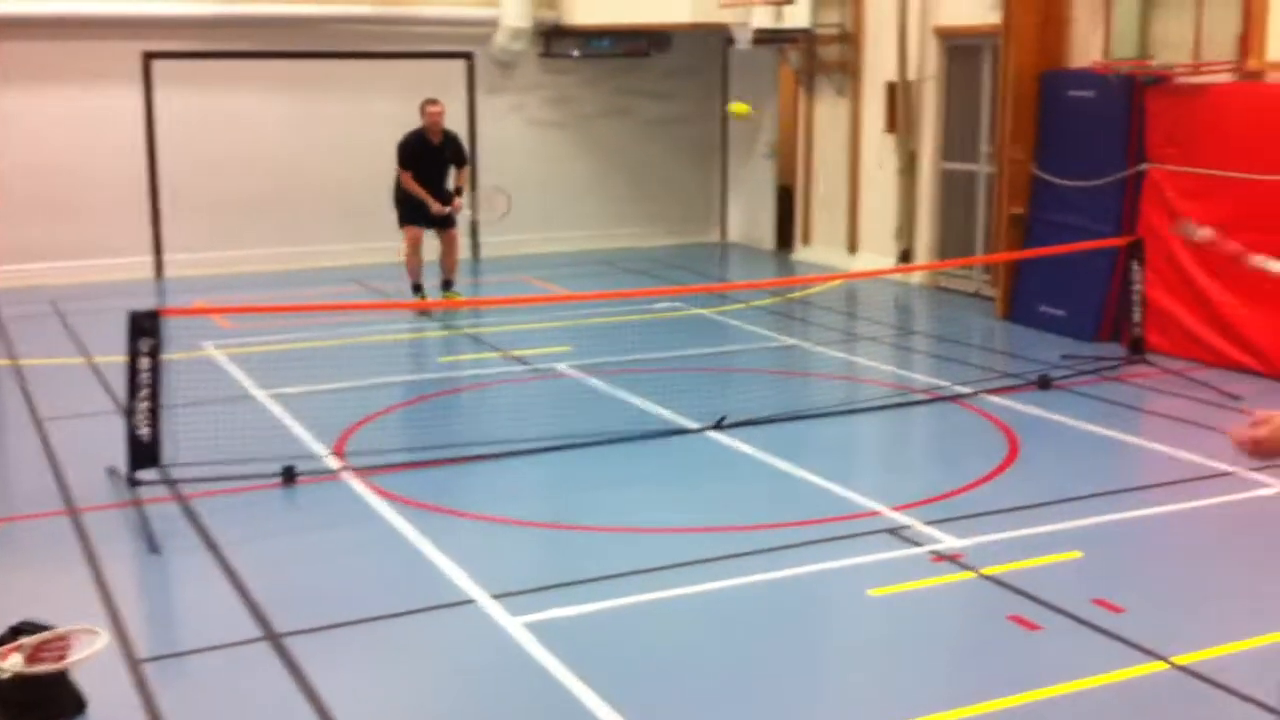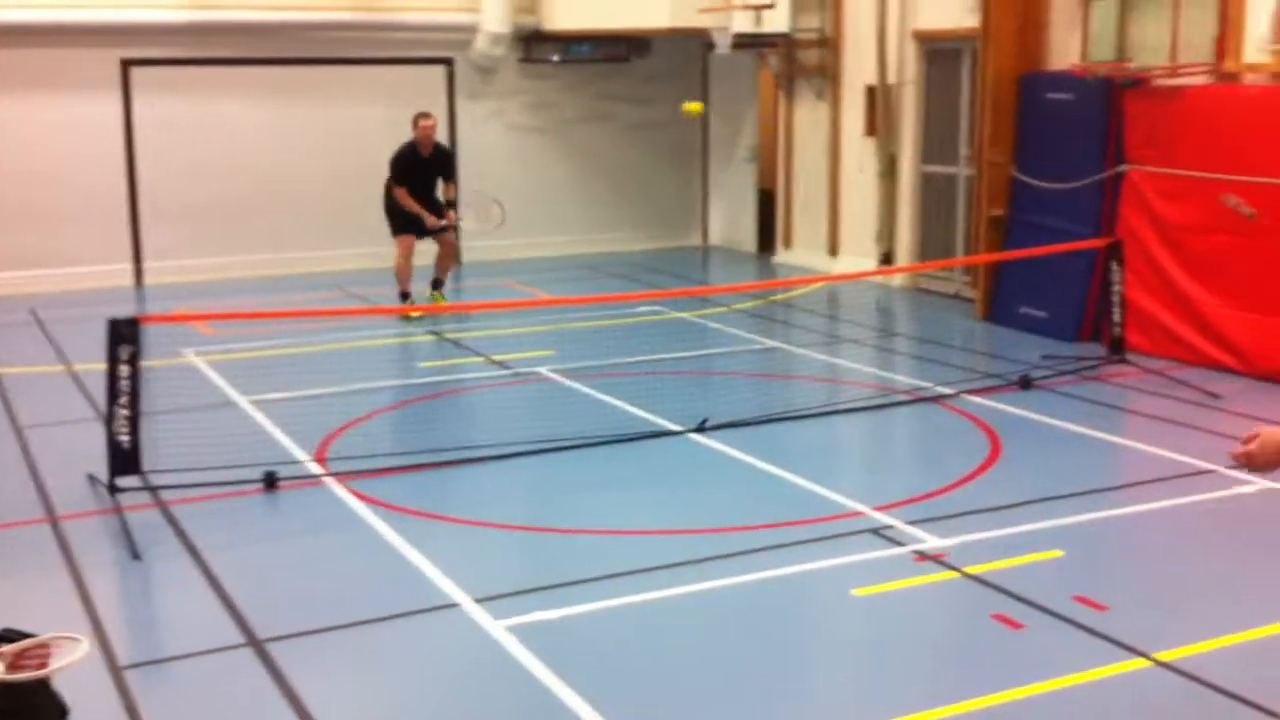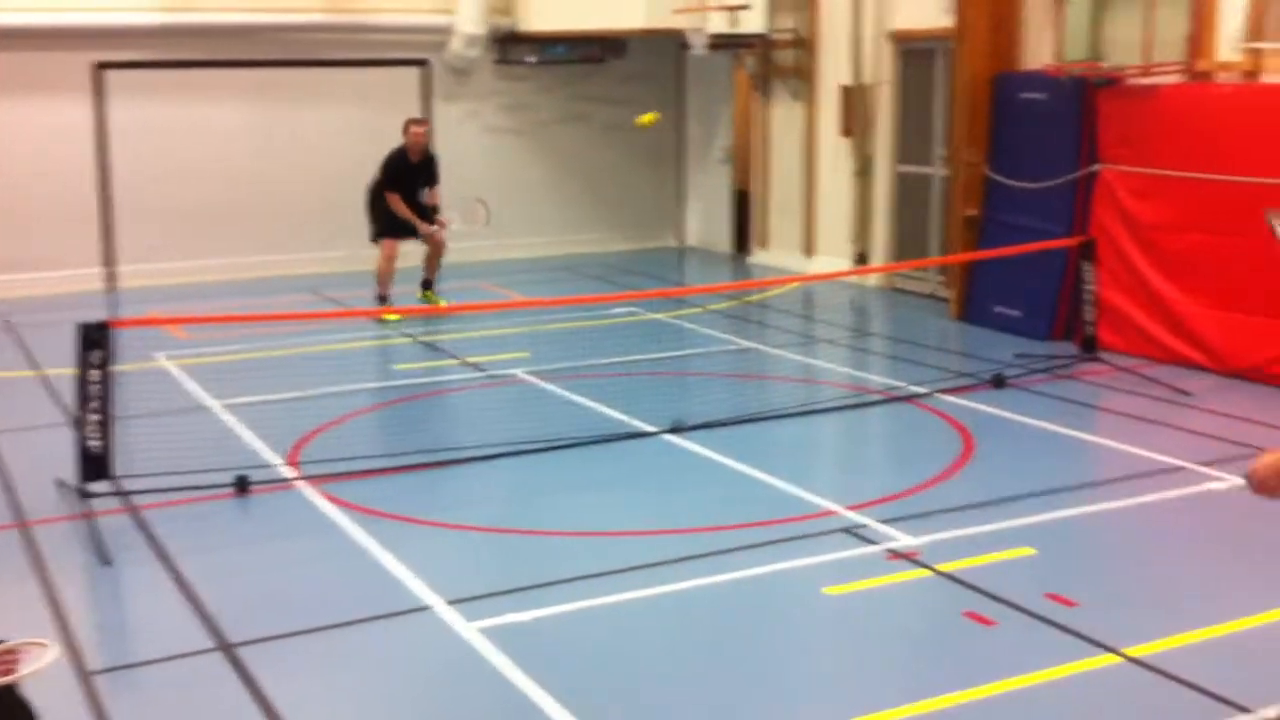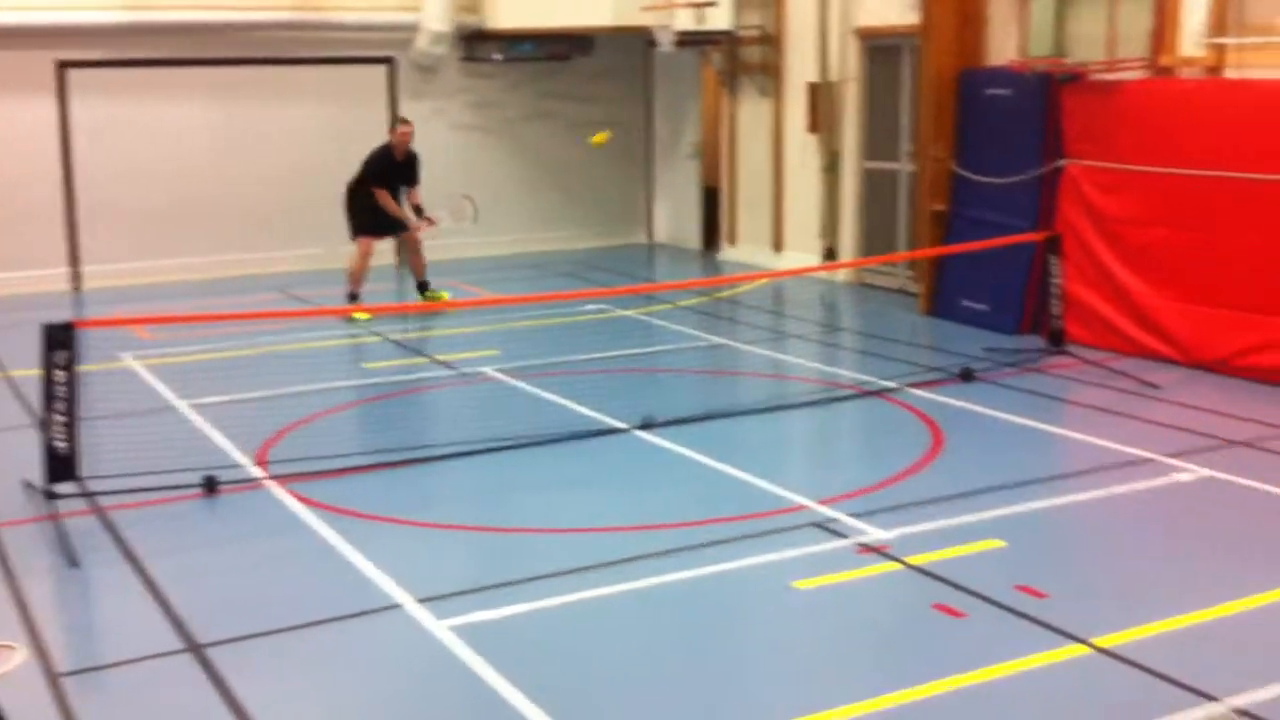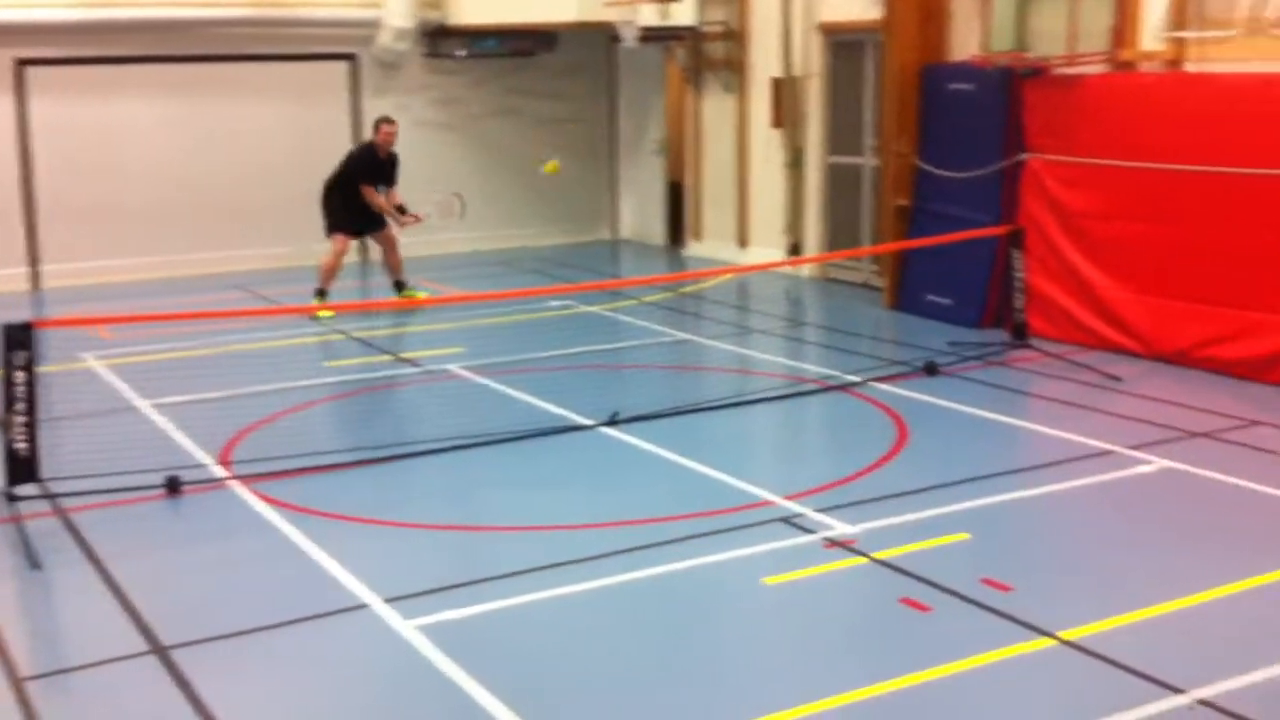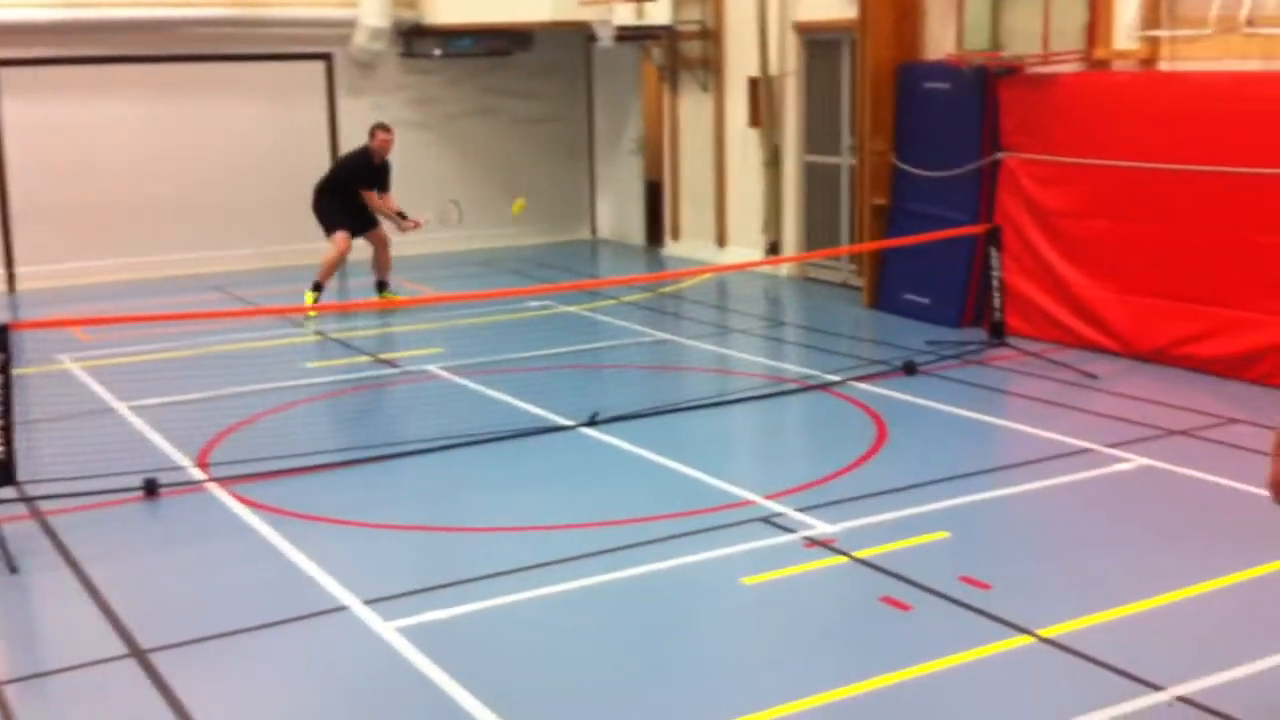
dt=0.1s
person 1, frame 1
left shoulder: (452, 140)
right shoulder: (410, 142)
left elbow: (463, 168)
right elbow: (405, 179)
left wrist: (458, 195)
right wrist: (429, 202)
left hip: (439, 196)
right hip: (411, 197)
left knee: (451, 240)
right knee: (414, 240)
left ankle: (447, 288)
right ankle: (417, 292)
person 1, frame 2
left shoulder: (444, 154)
right shoulder: (403, 156)
left elbow: (450, 183)
right elbow: (399, 194)
left wrist: (450, 209)
right wrist: (424, 217)
left hip: (427, 200)
right hip: (401, 205)
left knee: (450, 244)
right knee: (406, 248)
left ankle: (436, 289)
right ankle: (405, 300)
person 1, frame 3
left shoulder: (429, 159)
right shoulder: (393, 162)
left elbow: (431, 189)
right elbow: (393, 200)
left wrist: (435, 214)
right wrist: (417, 223)
left hip: (411, 204)
right hip: (384, 207)
left knee: (439, 241)
right knee: (389, 252)
left ankle: (427, 288)
right ankle: (383, 304)
person 1, frame 4
left shoulder: (411, 158)
right shoulder: (378, 159)
left elbow: (411, 189)
right elbow: (381, 197)
left wrist: (420, 213)
right wrist: (407, 221)
left hip: (389, 204)
right hip: (362, 203)
left knee: (413, 242)
right knee: (364, 251)
left ankle: (425, 290)
right ankle: (352, 302)
person 1, frame 5
left shoulder: (391, 158)
right shoulder: (361, 157)
left elbow: (390, 190)
right elbow: (370, 195)
left wrist: (403, 212)
right wrist: (397, 218)
left hip: (366, 203)
right hip: (339, 201)
left knee: (390, 242)
right knee: (339, 248)
left ankle: (402, 289)
right ankle: (319, 298)
person 1, frame 6
left shoulder: (382, 165)
right shoulder: (358, 161)
left elbow: (385, 198)
right elbow: (372, 201)
left wrist: (403, 217)
right wrist: (398, 222)
left hip: (352, 205)
right hip: (329, 203)
left knee: (382, 241)
right knee: (341, 247)
left ankle: (383, 290)
right ankle: (315, 291)
